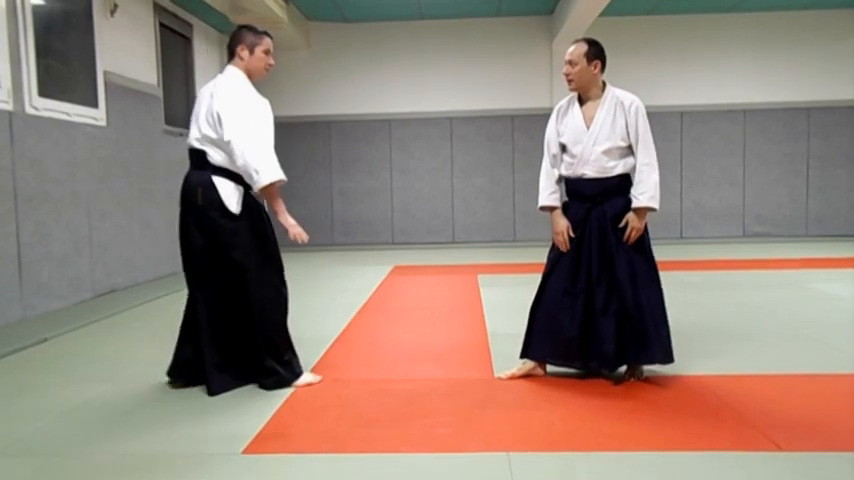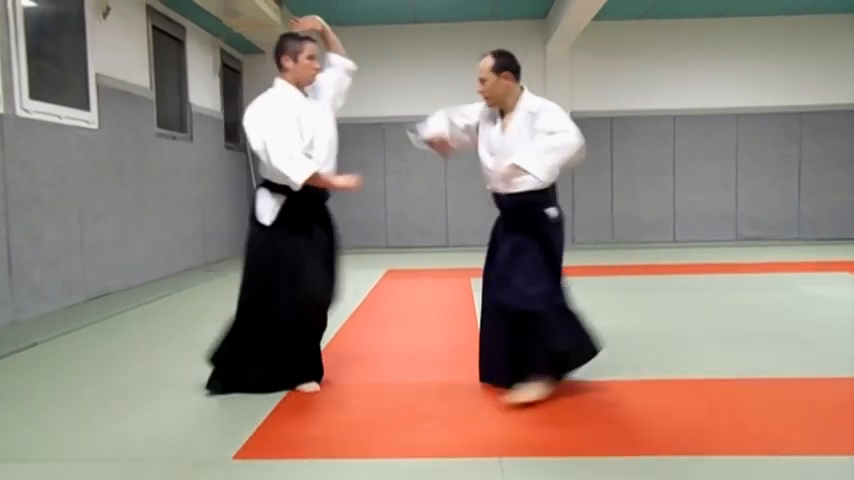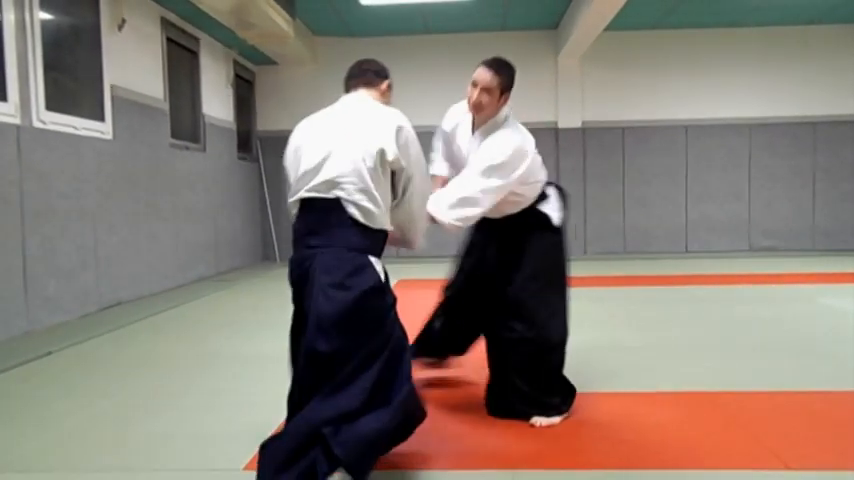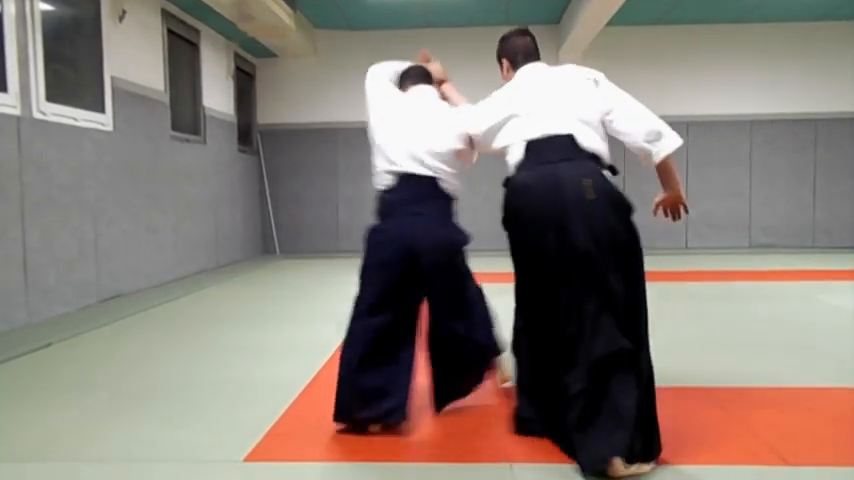
dt=1s
person 1, frame 1
left shoulder: (212, 90)
right shoulder: (244, 98)
right elbow: (256, 159)
right wrist: (282, 214)
left hip: (200, 188)
right hip: (226, 195)
left knee: (211, 282)
right knee: (259, 283)
left ankle: (194, 366)
right ankle: (278, 369)
person 1, frame 2
left shoulder: (320, 94)
right shoulder: (269, 106)
left elbow: (342, 67)
right elbow: (289, 163)
left wrist: (325, 31)
right wrist: (334, 181)
left hip: (312, 208)
right hip: (283, 211)
left knee: (313, 292)
right knee: (293, 293)
right ankle: (289, 371)
person 1, frame 3
left shoulder: (509, 143)
right shoulder: (459, 117)
left elbow: (468, 197)
right elbow: (443, 147)
right wrist: (441, 176)
left hip: (534, 221)
right hip: (496, 221)
left knee: (528, 305)
right knee: (467, 289)
left ankle: (546, 399)
right ankle: (437, 349)
person 1, frame 4
left shoulder: (500, 101)
right shoulder: (586, 77)
left elbow: (463, 125)
right elbow: (648, 131)
left wrist: (445, 86)
right wrist: (671, 188)
left hip: (529, 193)
right hip: (586, 190)
left knee: (545, 304)
right knee: (611, 313)
left ankle: (541, 413)
person 2, frame 1
left shoulder: (627, 105)
right shoulder: (562, 111)
left elbow: (646, 160)
right elbow: (551, 163)
left wrist: (640, 209)
right wrist: (555, 212)
left hip: (616, 205)
right hip: (576, 207)
left knee: (628, 284)
right knee: (559, 283)
left ankle: (633, 361)
right ankle: (538, 358)
person 2, frame 2
left shoulder: (542, 111)
right shoulder: (484, 114)
left elbow: (571, 141)
right elbow: (451, 120)
left wrist: (526, 164)
right wrist: (436, 134)
left hip: (537, 217)
right hip: (510, 218)
left knee: (526, 292)
right knee: (502, 295)
left ankle: (543, 373)
right ankle: (522, 369)
person 2, frame 3
left shoulder: (308, 126)
right shoulder: (392, 123)
right elbow: (413, 201)
right wrist: (406, 236)
left hip: (307, 251)
right hip: (349, 258)
right knee: (344, 375)
person 2, frame 4
left shoulder: (384, 100)
right shoulder: (454, 118)
left elbow: (378, 71)
left wrist: (414, 72)
left hip: (394, 223)
right hip: (438, 224)
left knee: (377, 315)
right knee: (459, 303)
left ankle: (368, 410)
right ankle: (481, 371)
